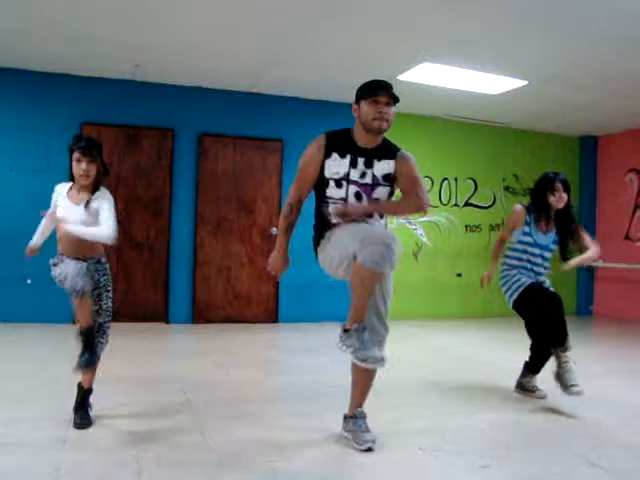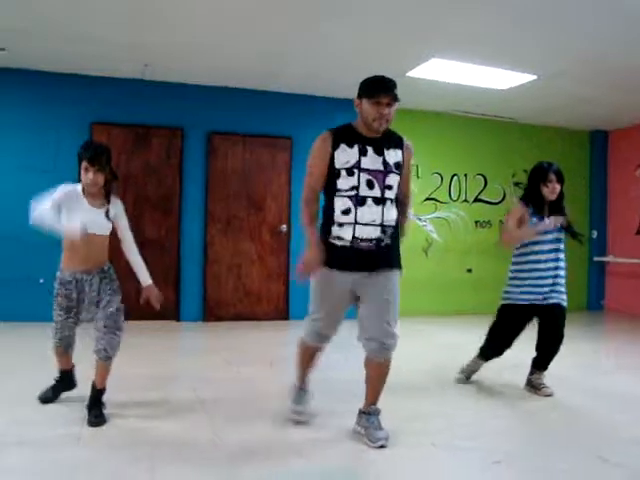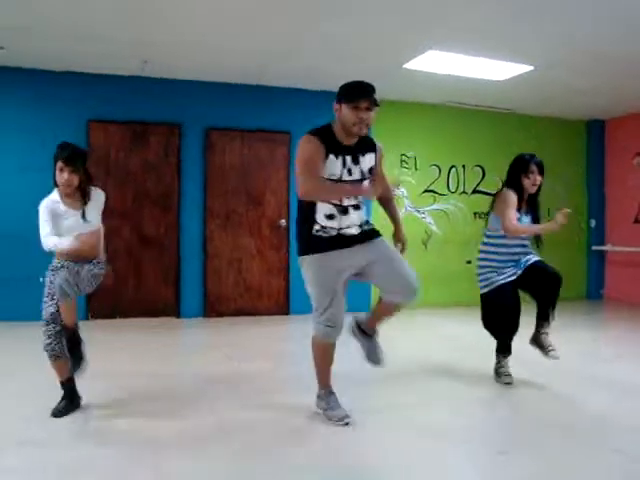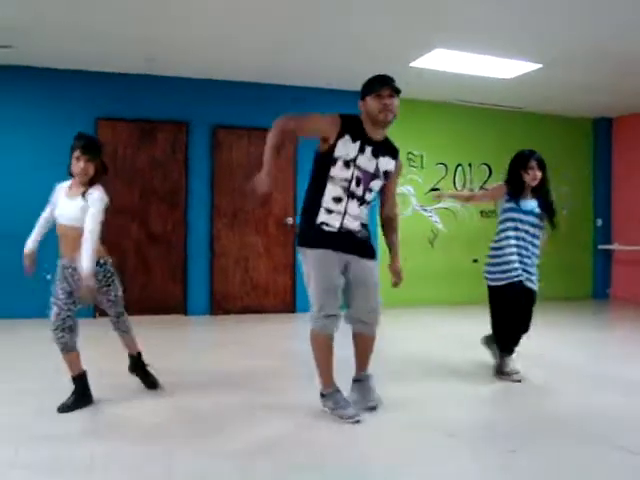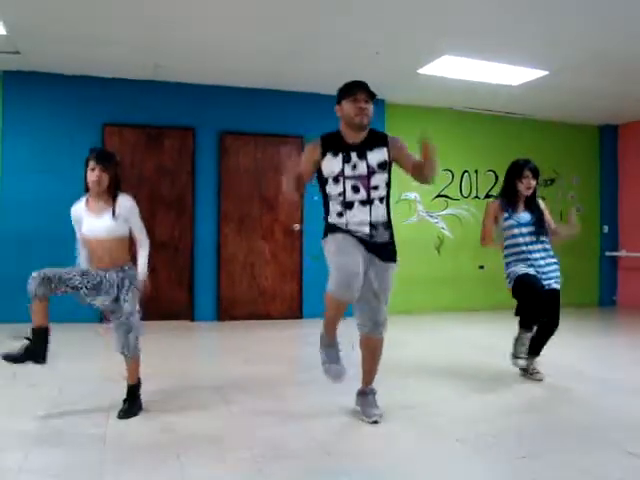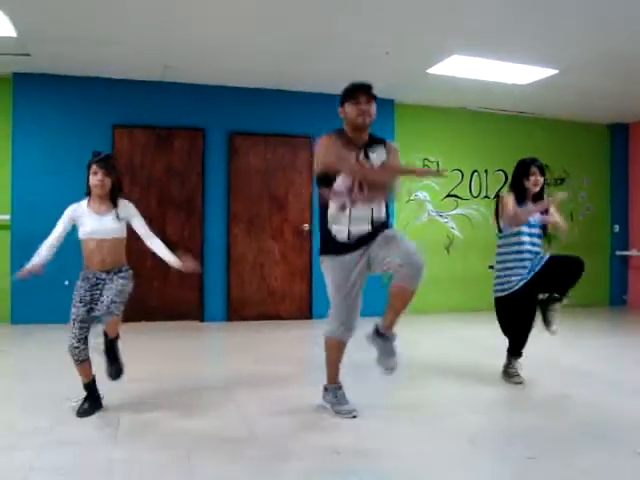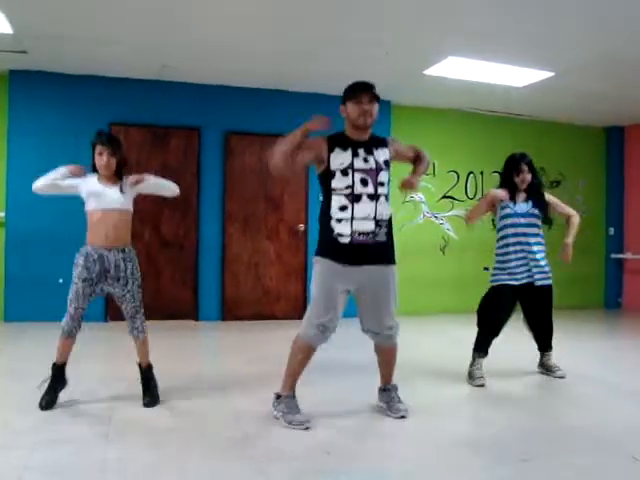
dt=0.4s
person 1, frame 1
left shoulder: (399, 159)
right shoulder: (325, 145)
left elbow: (420, 202)
right elbow: (295, 198)
left wrist: (366, 208)
right wrist: (280, 247)
left hip: (375, 259)
right hip: (334, 244)
left knee: (375, 337)
right knee: (381, 241)
left ankle: (354, 417)
right ankle: (352, 329)
person 1, frame 2
left shoulder: (401, 147)
right shoulder: (330, 141)
right elbow: (309, 196)
left wrist: (399, 238)
right wrist: (312, 244)
left hip: (383, 264)
right hip: (335, 259)
left knee: (381, 341)
right knee: (319, 330)
left ankle: (369, 414)
right ankle: (301, 388)
person 1, frame 3
left shoulder: (371, 148)
right shoulder: (313, 143)
left elbow: (383, 187)
right elbow: (306, 189)
left wrist: (398, 227)
right wrist: (361, 189)
left hip: (361, 238)
right hip: (321, 247)
left knee: (406, 287)
right knee: (328, 322)
left ankle: (367, 328)
right ankle: (325, 394)
person 1, frame 4
left shoulder: (392, 157)
right shoulder: (336, 127)
left elbow: (388, 212)
right elbow: (283, 125)
left wrist: (395, 257)
right wrist: (268, 166)
left hip: (359, 244)
right hip: (320, 240)
left knee: (366, 316)
right knee: (325, 315)
left ankle: (362, 379)
right ankle: (329, 391)
person 1, frame 5
left shoulder: (389, 144)
right shoulder: (320, 148)
left elbow: (425, 177)
right elbow: (294, 190)
left wrist: (429, 159)
right wrist: (290, 178)
left hip: (381, 246)
right hip: (342, 238)
left knee: (374, 321)
right knee: (346, 283)
left ankle: (366, 392)
right ankle: (328, 340)
person 1, frame 6
left shoulder: (386, 149)
right shoulder: (329, 143)
left elbow: (387, 185)
right elbow: (360, 169)
left wrist: (353, 195)
right wrist: (420, 172)
left hip: (379, 237)
right hip: (339, 248)
left knee: (411, 262)
right knee: (343, 321)
left ankle: (384, 332)
right ankle: (332, 388)
person 1, frame 7
left shoulder: (386, 147)
right shoulder: (325, 146)
left elbow: (420, 156)
right elbow: (277, 165)
left wrist: (415, 176)
right wrist: (303, 132)
left hip: (379, 259)
right hip: (334, 258)
left knee: (385, 329)
right knee: (318, 326)
left ankle: (388, 390)
right ankle: (284, 396)
person 2, frame 1
left shoulder: (103, 197)
right shoulder: (60, 191)
left elbow: (108, 235)
right elbow: (50, 218)
left wrist: (66, 226)
right wrist: (36, 242)
left hip: (97, 267)
right hip: (65, 265)
left knee: (101, 332)
right knee: (80, 277)
left ankle: (82, 402)
right ankle: (86, 340)
person 2, frame 2
left shoulder: (114, 204)
right shoulder: (67, 193)
left elbow: (129, 246)
right elbow: (38, 211)
left wrist: (147, 282)
right wrist: (72, 228)
left hip: (103, 277)
right hip: (69, 279)
left knee: (109, 338)
right knee: (62, 338)
left ankle: (96, 400)
right ankle: (65, 379)
person 2, frame 3
left shoulder: (97, 196)
right shoulder: (49, 204)
right elbow: (48, 241)
left wrist: (101, 260)
right wrist: (74, 241)
left hip: (91, 266)
right hip: (60, 267)
left knee: (62, 282)
right knee: (50, 333)
left ankle: (73, 337)
right ankle: (70, 394)
person 2, frame 4
left shoulder: (97, 194)
right shoulder: (61, 189)
left elbow: (92, 231)
right elbow: (47, 217)
left wrist: (87, 273)
right wrist: (31, 246)
left hip: (98, 267)
right hip: (67, 269)
left knee: (119, 317)
right knee: (61, 329)
left ankle: (137, 363)
right ankle: (81, 390)
person 2, frame 5
left shoulder: (125, 203)
right shoulder: (78, 209)
left elbow: (142, 240)
right elbow: (83, 246)
left wrist: (142, 273)
right wrist: (86, 272)
left hip: (123, 276)
right hip: (90, 274)
left knee: (129, 334)
right knee: (38, 280)
left ankle: (133, 395)
right ankle: (37, 346)
person 2, frame 6
left shoulder: (123, 206)
right shoulder: (76, 210)
left elbow: (148, 237)
right elbow: (54, 238)
left wrist: (174, 260)
right wrist: (35, 263)
left hip: (119, 275)
right hip: (88, 279)
left knee: (109, 305)
right knee: (76, 343)
left ankle: (112, 347)
right ankle: (92, 395)
person 2, frame 7
left shoulder: (130, 184)
right shoulder: (84, 183)
left elbow: (174, 190)
right elbow: (38, 187)
left wrist: (147, 180)
right wrist: (65, 171)
left hip: (124, 257)
right hip: (90, 256)
left knee: (135, 318)
right knee: (73, 317)
left ankle: (147, 378)
right ankle: (57, 379)
person 3, frame 1
left shoulder: (566, 222)
right shoulder: (521, 213)
left elbow: (594, 250)
right elbow: (502, 239)
left wrist: (576, 261)
right wrist: (491, 268)
left hip: (538, 284)
right hip: (515, 280)
left knee: (546, 333)
right knee: (552, 303)
left ankle: (527, 380)
right ankle: (562, 361)
person 3, frame 2
left shoulder: (557, 211)
right shoulder: (522, 209)
right elbow: (506, 237)
right wrist: (543, 226)
left hip: (553, 289)
right hip: (523, 287)
left knee: (553, 336)
right knee: (503, 334)
left ankle: (536, 377)
right ankle: (479, 361)
person 3, frame 3
left shoulder: (529, 202)
right shoulder: (508, 195)
right elbow: (511, 229)
right wrist: (551, 226)
left hip: (521, 262)
right hip: (495, 269)
left knee: (552, 280)
right knee: (507, 319)
left ankle: (541, 333)
right ankle: (502, 362)
person 3, frame 4
left shoulder: (542, 198)
right shoulder: (505, 190)
right elbow: (473, 197)
right wrist: (449, 194)
left hip: (527, 268)
right hip: (503, 266)
left knee: (521, 320)
right knee: (506, 315)
left ankle: (496, 341)
right ankle: (504, 362)
person 3, frame 5
left shoulder: (538, 205)
right shoulder: (497, 206)
left elbow: (555, 233)
right elbow: (485, 241)
left wrist: (570, 228)
right wrist: (494, 232)
left hip: (548, 271)
right hip: (521, 270)
left knee: (550, 323)
right knee: (535, 293)
left ankle: (529, 360)
right ankle: (524, 335)
person 3, frame 6
left shoulder: (545, 204)
right shoulder: (508, 198)
left elbow: (561, 226)
right elbow: (514, 217)
left wrist: (547, 217)
right wrist: (543, 204)
left hip: (537, 266)
right hip: (511, 274)
left knee: (574, 266)
right knee: (520, 325)
left ankle: (549, 303)
right ankle: (511, 364)
person 3, frame 7
left shoulder: (541, 197)
right shoulder: (500, 196)
left elbow: (573, 215)
right elbow: (470, 219)
left wrist: (569, 240)
right wrist: (489, 199)
left hip: (538, 273)
right hip: (507, 274)
left knee: (542, 320)
right knee: (493, 318)
left ankle: (546, 360)
right ankle: (476, 364)
